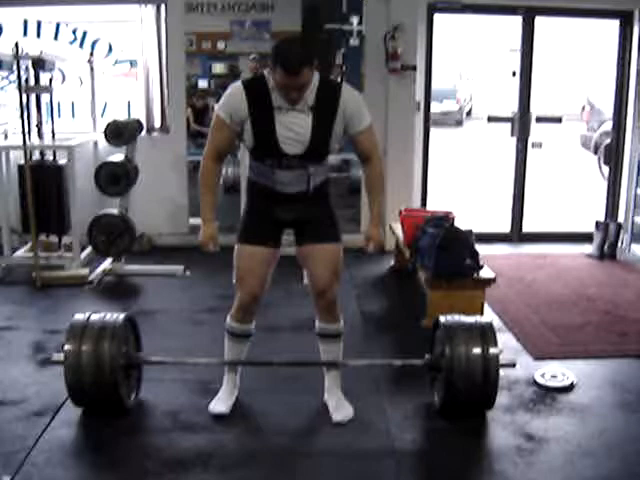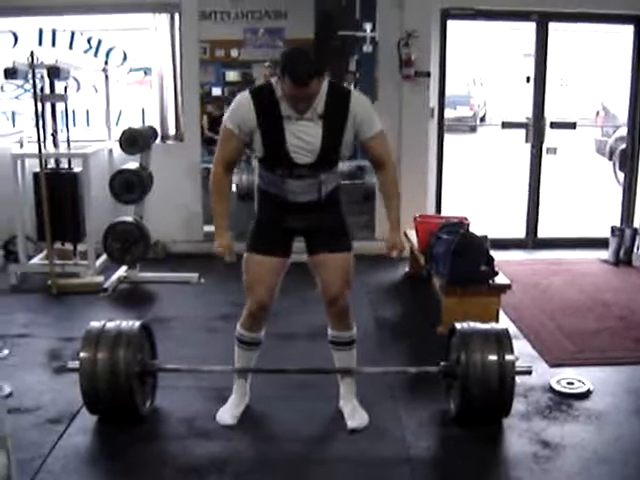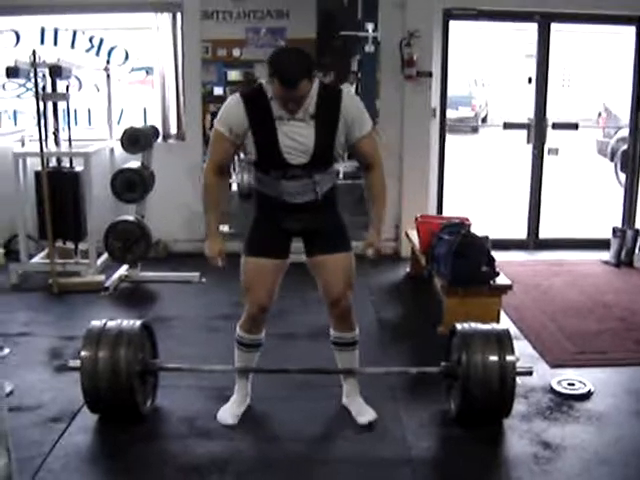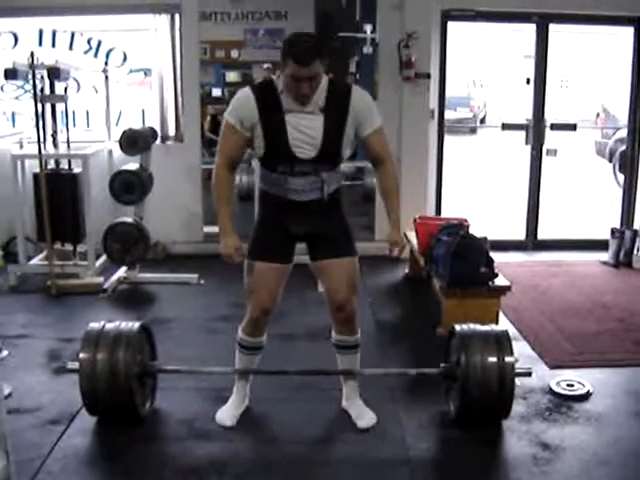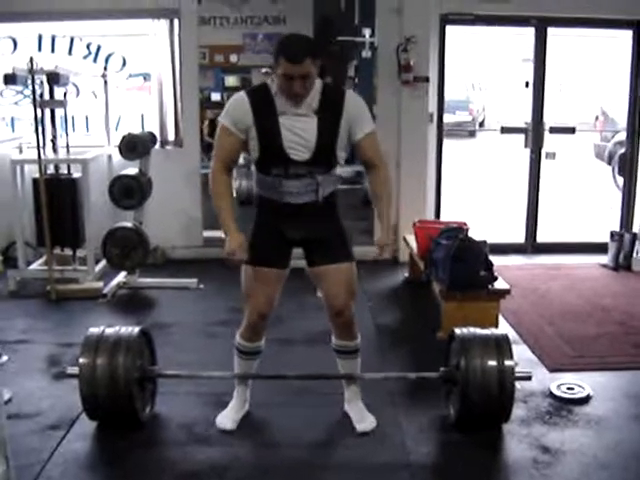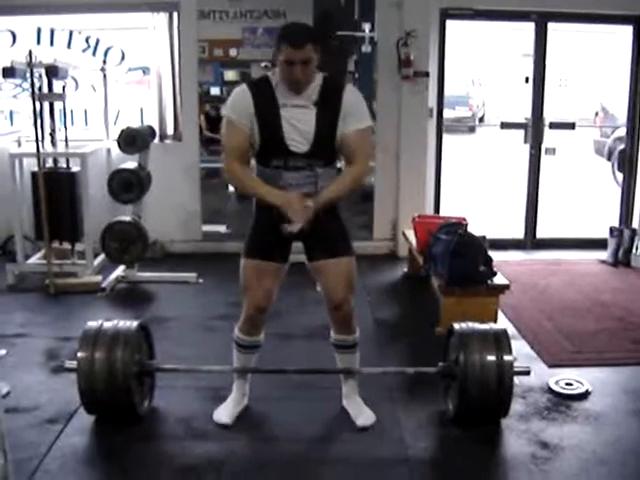
dt=0.3s
person 1, frame 1
left shoulder: (343, 99)
right shoulder: (242, 96)
left elbow: (370, 159)
right elbow: (213, 157)
left wrist: (375, 220)
right wrist: (208, 220)
left hip: (314, 204)
right hip: (263, 203)
left knee: (326, 294)
right knee: (247, 296)
left ankle: (333, 387)
right ankle: (230, 382)
person 1, frame 2
left shoulder: (352, 104)
right shoulder: (250, 105)
left elbow: (384, 164)
right elbow: (223, 167)
left wrist: (394, 226)
right wrist: (222, 230)
left hip: (325, 211)
right hip: (273, 211)
left knee: (338, 302)
right knee: (257, 304)
left ankle: (348, 394)
right ankle: (240, 390)
person 1, frame 3
left shoulder: (344, 105)
right shoulder: (241, 107)
left elbow: (372, 165)
right elbow: (216, 172)
left wrist: (376, 225)
right wrist: (213, 234)
left hip: (322, 212)
right hip: (271, 213)
left knee: (341, 303)
right knee: (256, 307)
left ankle: (352, 392)
right ankle: (241, 391)
person 1, frame 4
left shoulder: (354, 101)
right shoulder: (251, 101)
left elbow: (383, 162)
right elbow: (225, 167)
left wrist: (395, 224)
right wrist: (227, 231)
left hip: (328, 214)
right hip: (275, 215)
left knee: (344, 306)
right knee: (259, 310)
left ankle: (351, 394)
right ankle: (240, 392)
person 1, frame 5
left shoulder: (347, 104)
right shoulder: (246, 105)
left elbow: (376, 166)
right elbow: (220, 169)
left wrist: (384, 225)
right wrist: (230, 230)
left hip: (323, 218)
right hip: (270, 219)
left knee: (342, 311)
right knee: (255, 315)
left ankle: (353, 397)
right ankle: (240, 397)
person 1, frame 6
left shoulder: (346, 97)
right shoulder: (247, 97)
left elbow: (360, 165)
right elbow: (233, 164)
left wrist: (315, 205)
right wrist: (282, 200)
left hip: (325, 213)
right hip: (271, 213)
left knee: (342, 305)
right knee: (254, 308)
left ankle: (351, 392)
right ankle: (239, 391)
